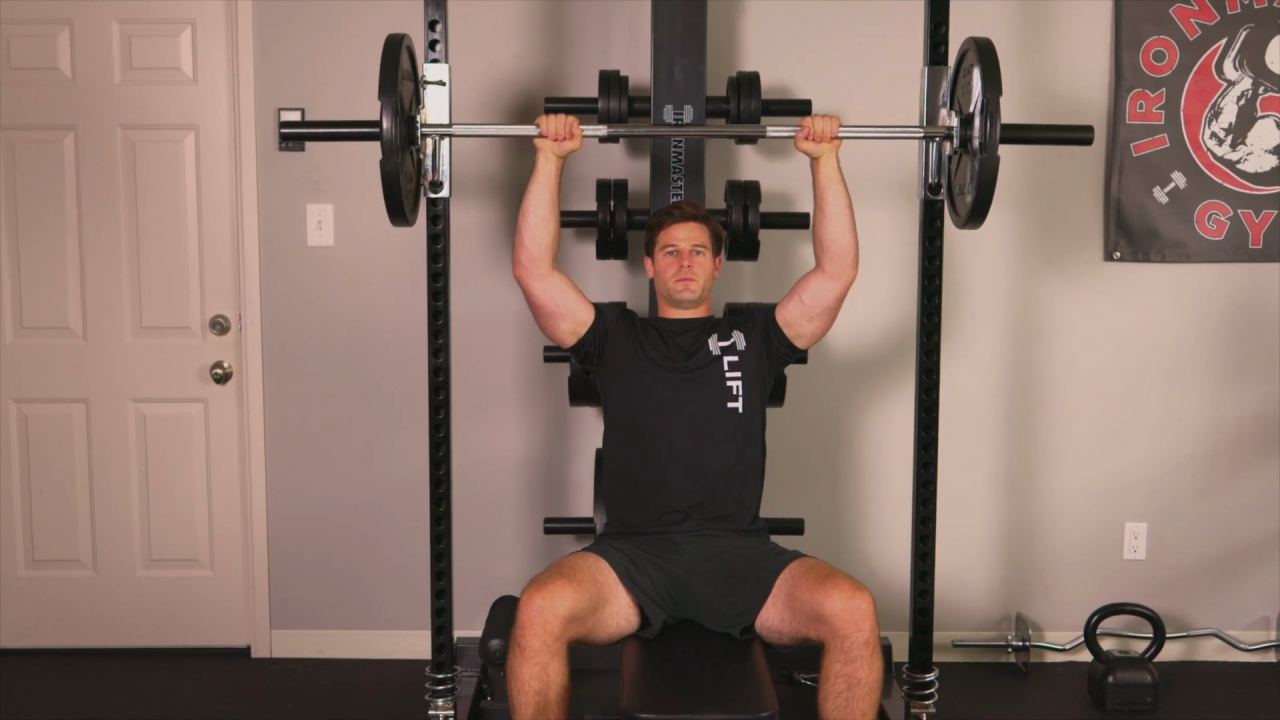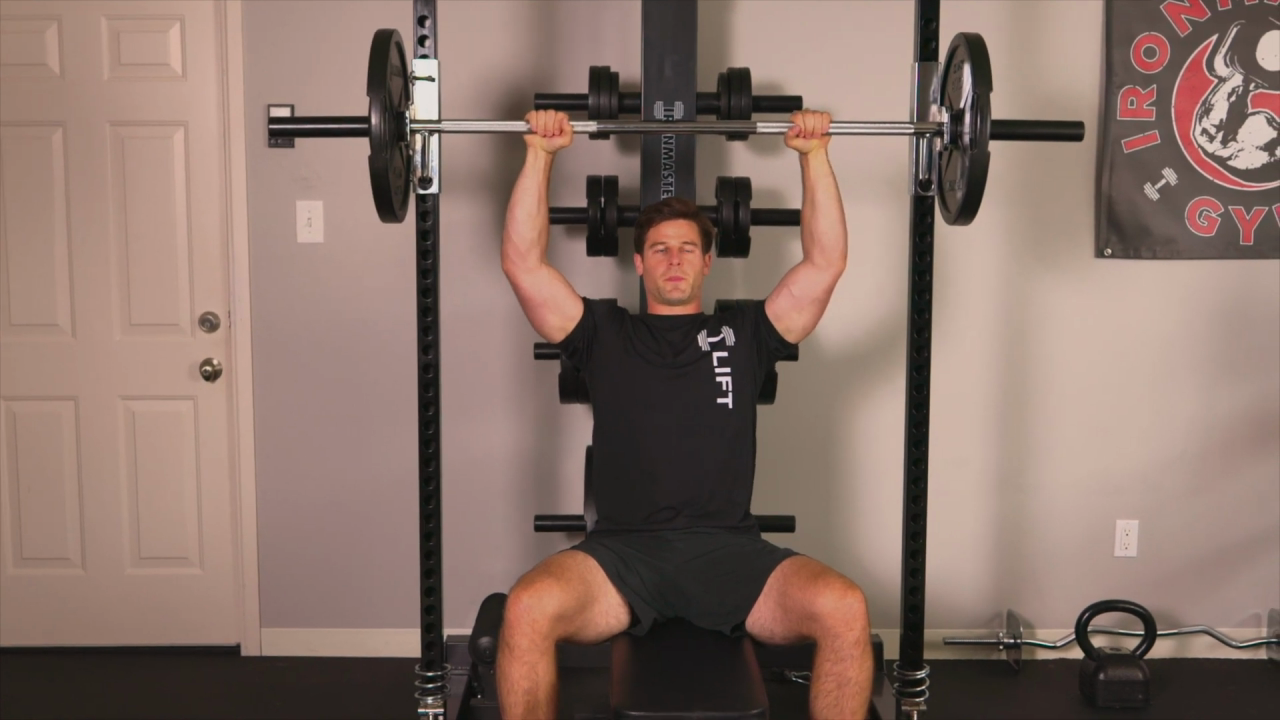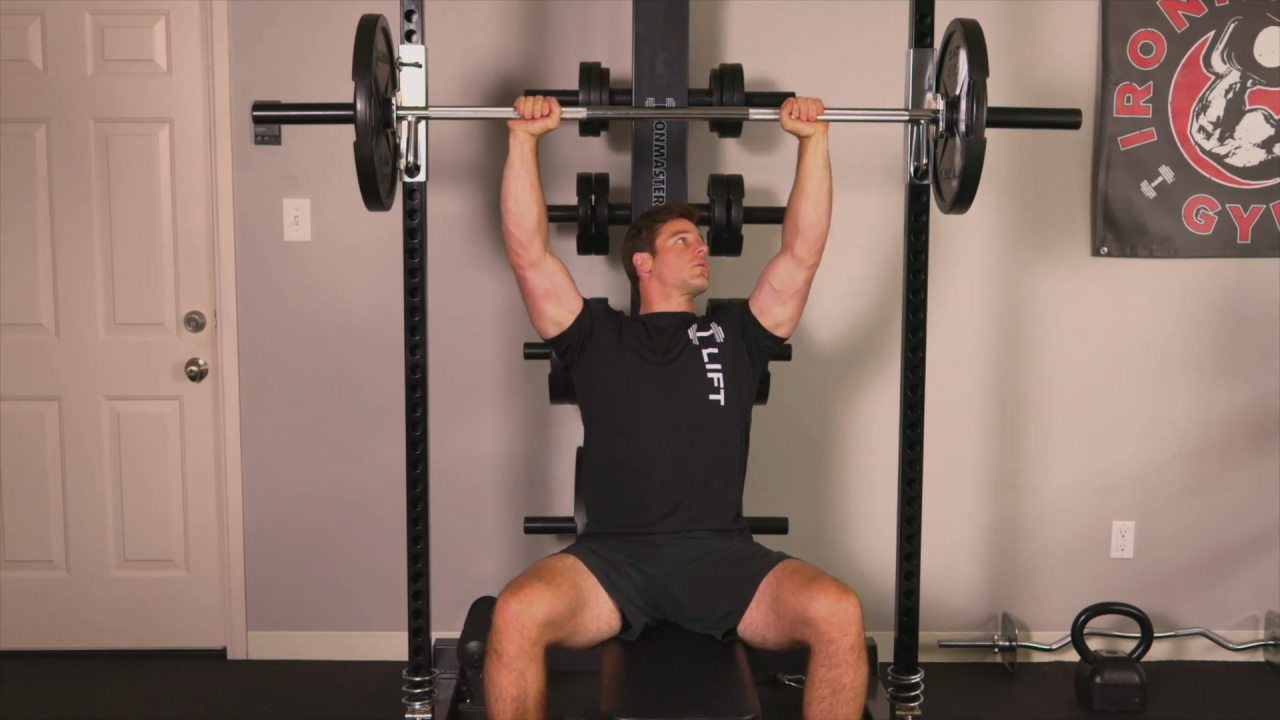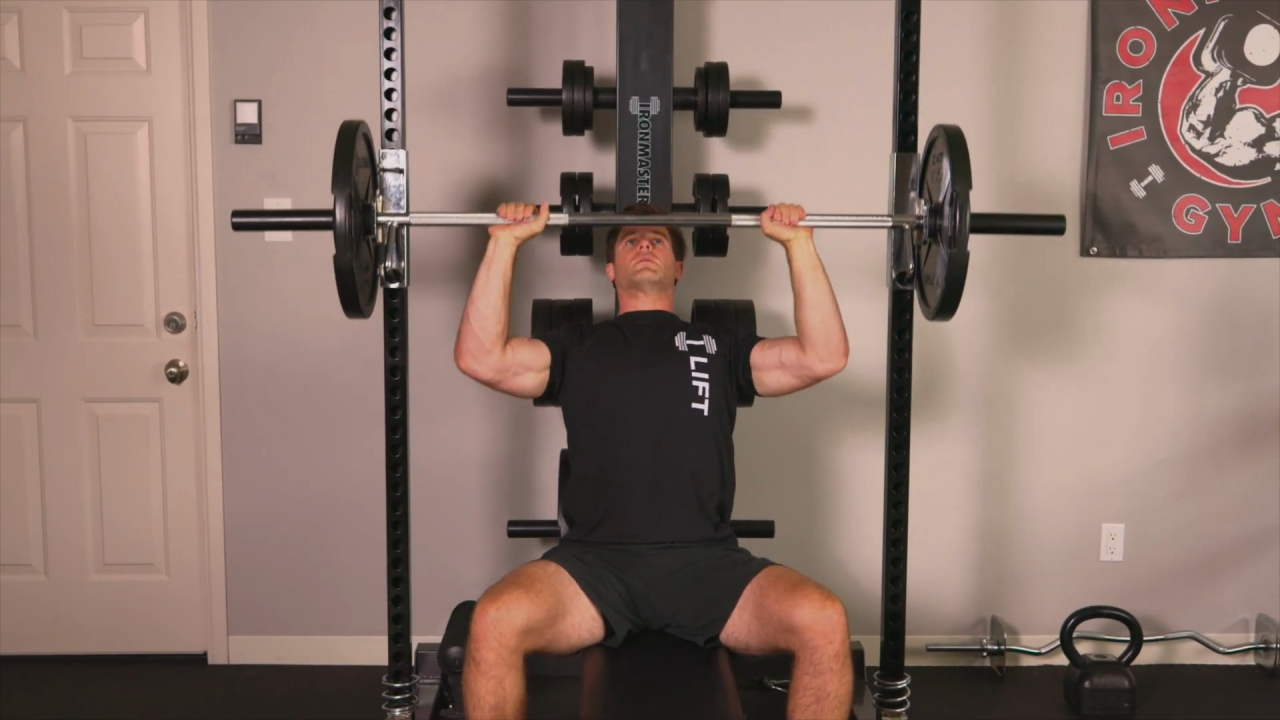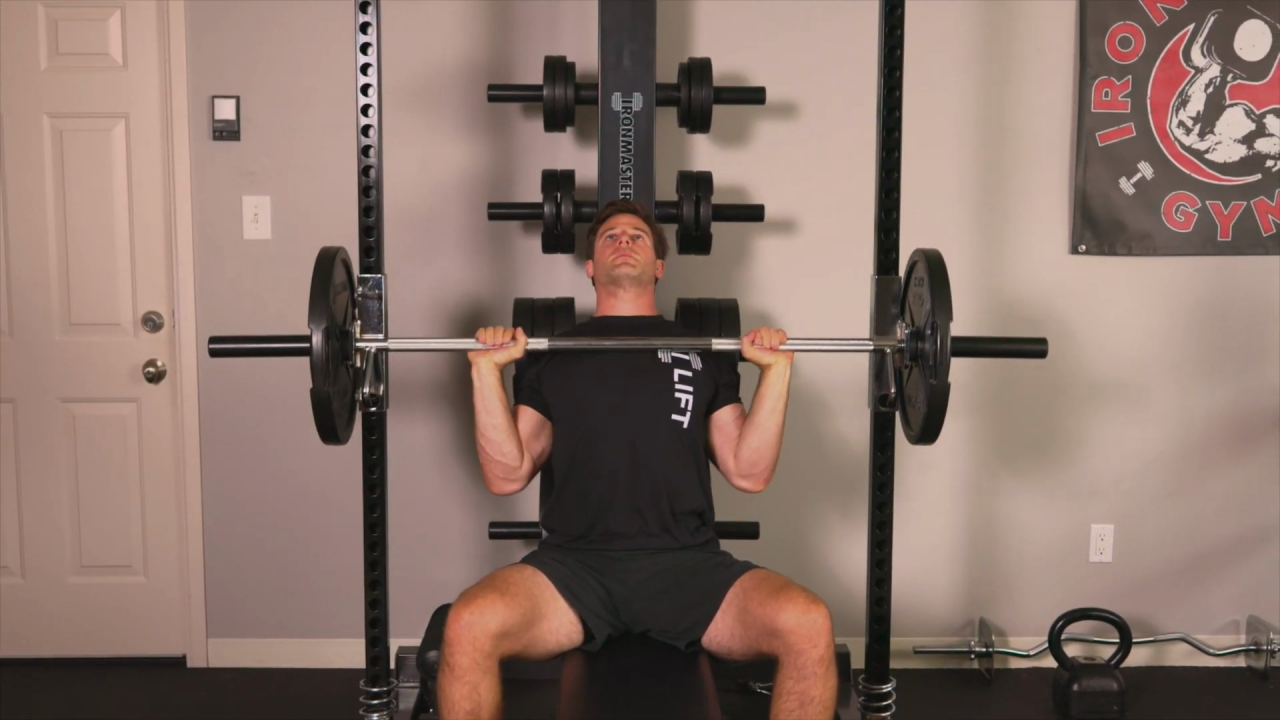
dt=1s
person 1, frame 1
left shoulder: (754, 338)
right shoulder: (615, 337)
left elbow: (837, 269)
right elbow: (533, 267)
left wrist: (825, 159)
right wrist: (549, 157)
left hip: (738, 550)
right hip: (631, 551)
left knee: (853, 611)
right knee: (540, 611)
person 1, frame 2
left shoulder: (743, 333)
right shoulder: (604, 333)
left elbow: (825, 261)
right elbow: (522, 261)
left wrist: (813, 154)
right wrist: (539, 152)
left hip: (728, 548)
right hip: (622, 549)
left knee: (845, 610)
right knee: (527, 610)
person 1, frame 3
left shoulder: (735, 335)
right shoulder: (597, 336)
left elbow: (803, 250)
right elbow: (527, 251)
left wrist: (813, 140)
right wrist: (523, 137)
left hip: (721, 554)
right hip: (613, 555)
left knee: (840, 615)
right knee: (515, 617)
person 1, frame 4
left shoulder: (719, 347)
right shoulder: (577, 347)
left elbow: (825, 356)
right elbow: (479, 357)
left wrist: (798, 242)
right wrist: (505, 241)
left hip: (705, 559)
right hip: (595, 559)
left knee: (825, 622)
right knee: (493, 624)
person 1, frame 5
left shoulder: (702, 352)
right shoulder: (552, 354)
left elbow: (750, 472)
right elbow: (505, 475)
left wrist: (776, 369)
right wrist: (485, 369)
left hip: (687, 562)
right hip: (575, 561)
left knee: (809, 627)
right knee: (469, 628)
